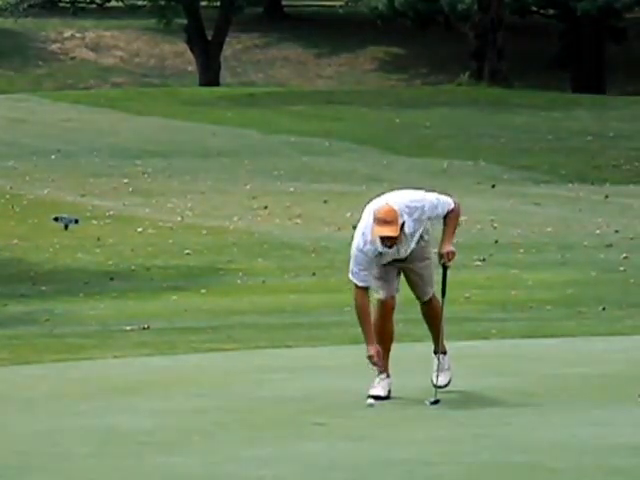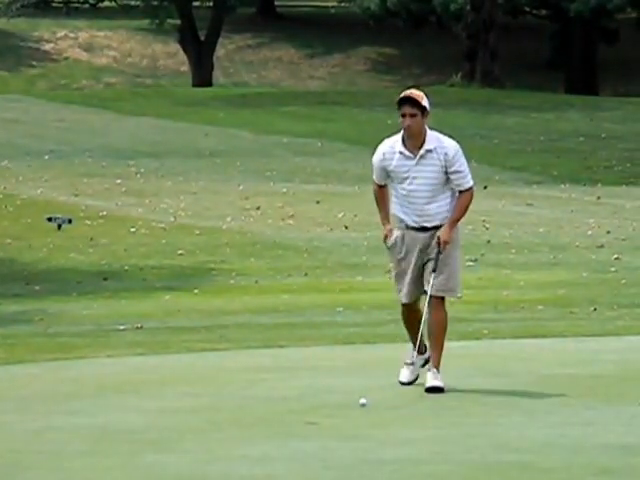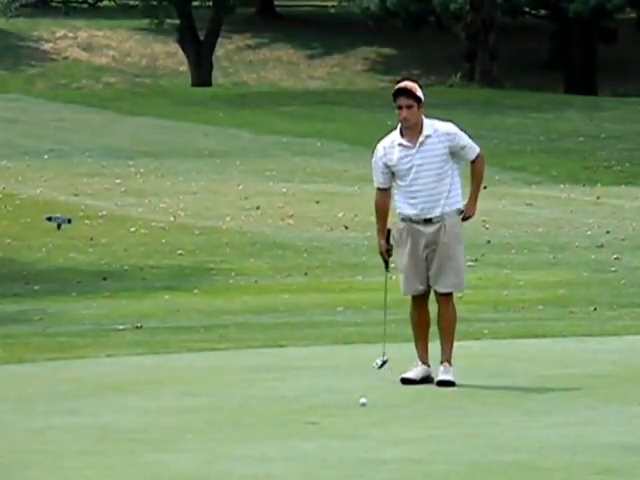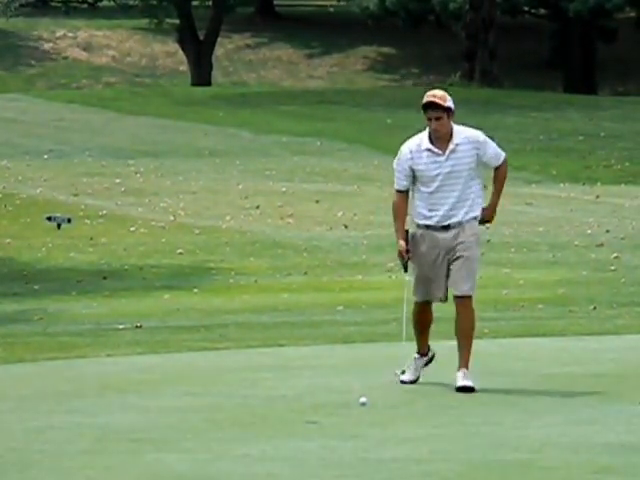
dt=1s
person 1, frame 1
left shoulder: (419, 204)
right shoulder: (364, 244)
left elbow: (454, 206)
right elbow: (361, 291)
left wrist: (446, 243)
right wrist: (370, 342)
left hip: (416, 241)
right hip: (380, 257)
left knee: (427, 298)
right knee: (385, 304)
left ankle: (440, 353)
right ankle: (383, 376)
person 1, frame 2
left shoulder: (448, 149)
right shoulder: (386, 151)
left elbow: (466, 191)
right elbow: (380, 185)
left wrist: (449, 227)
right wrist: (386, 222)
left hip: (441, 233)
right hip: (405, 233)
left knee: (436, 299)
right knee: (408, 301)
left ankle: (434, 370)
right ankle: (419, 354)
person 1, frame 3
left shoulder: (447, 133)
right shoulder: (385, 148)
left elbow: (477, 157)
right elbow: (382, 193)
left wrist: (472, 201)
right wrist: (381, 235)
left hip: (445, 223)
right hip: (409, 228)
left knee: (444, 295)
right knee: (417, 296)
left ankle: (446, 364)
right ankle: (423, 364)
person 1, frame 4
left shoulder: (475, 140)
right shoulder: (409, 150)
left elbow: (501, 164)
right elbow: (401, 195)
left wrist: (493, 203)
right wrist: (400, 237)
left hip: (465, 229)
right hip: (426, 233)
left knee: (463, 297)
right knee: (423, 299)
left ankle: (463, 370)
right ankle: (422, 353)
